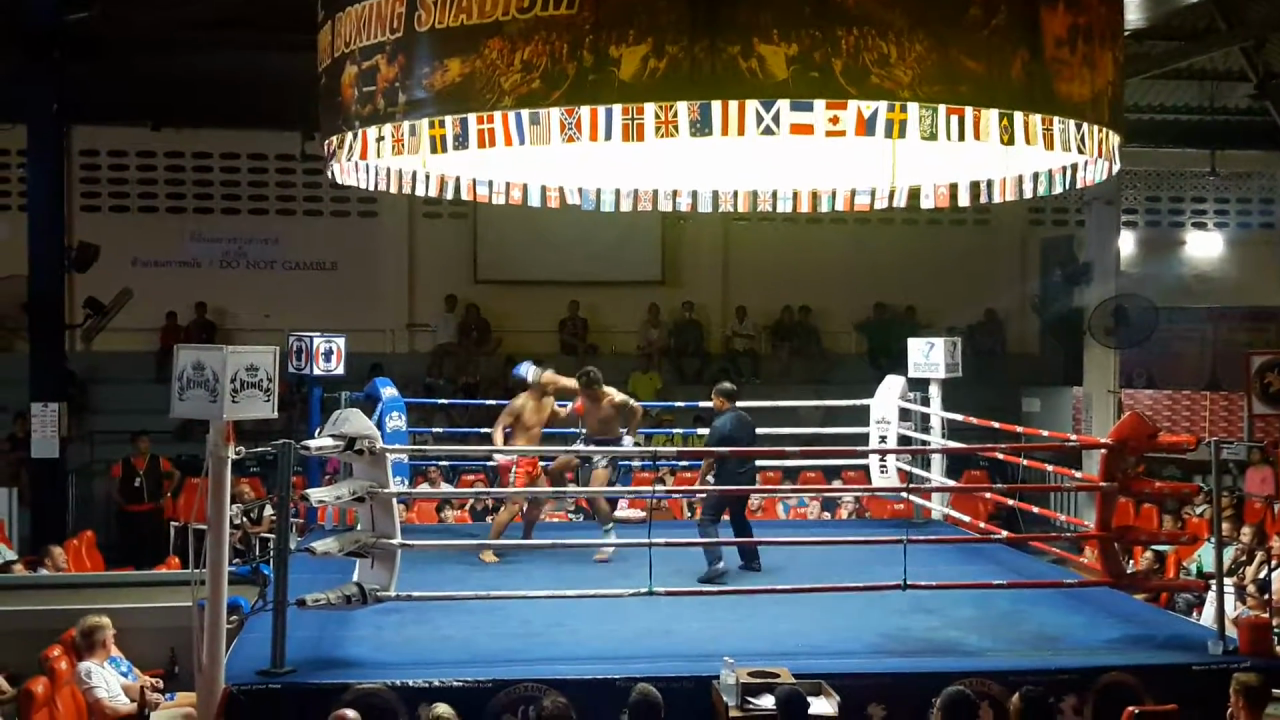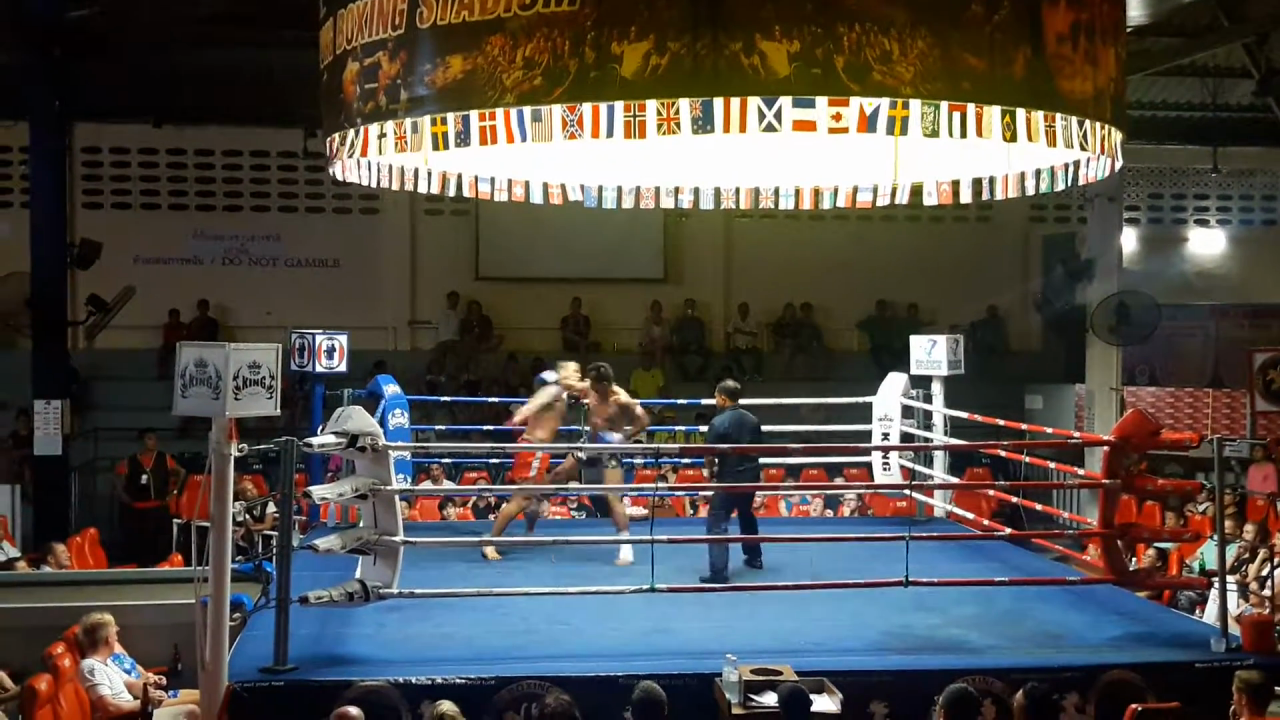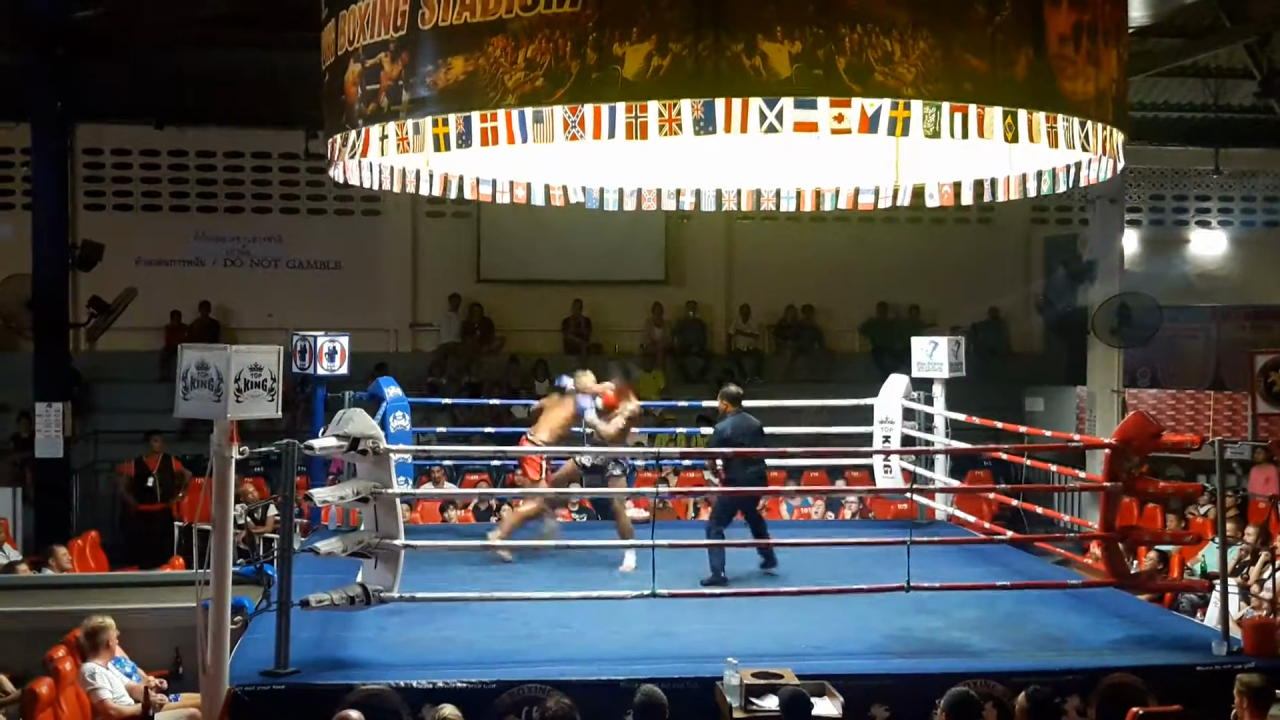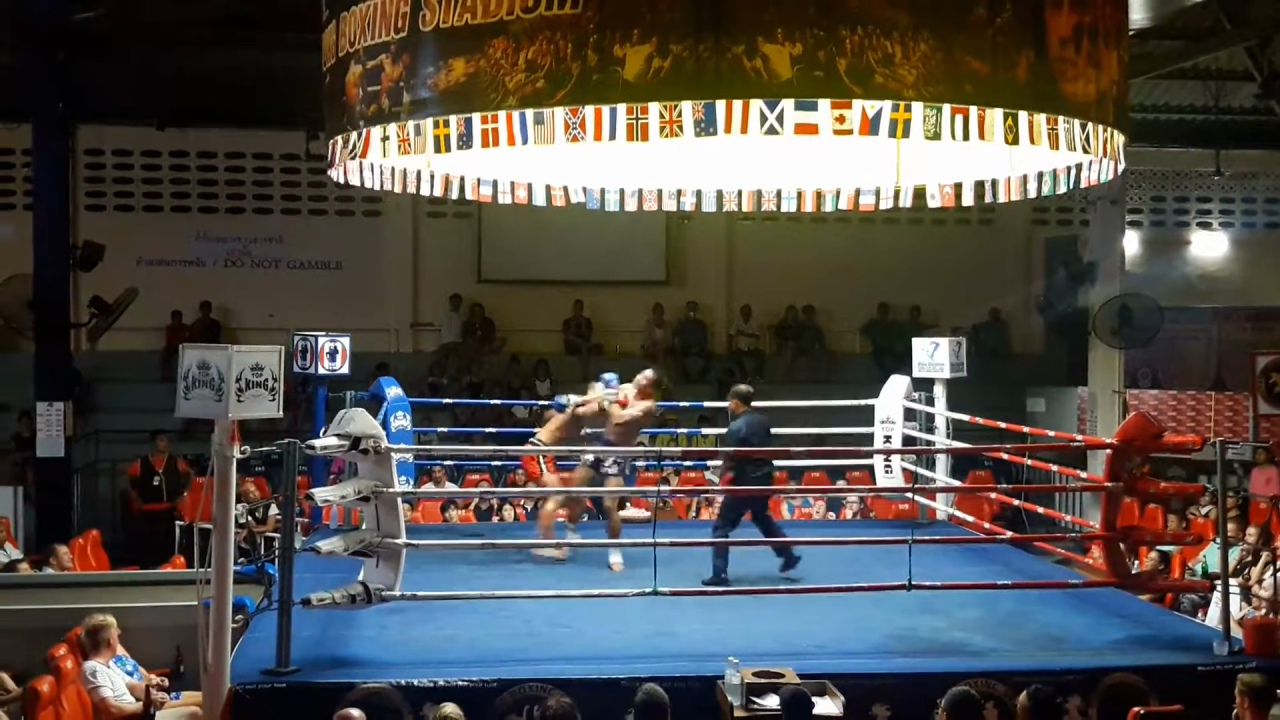
dt=0.1s
person 1, frame 1
left shoulder: (720, 424)
right shoulder: (747, 420)
left elbow: (709, 458)
left wrist: (701, 479)
left hip: (729, 479)
right hip: (747, 476)
left knee: (707, 520)
right knee: (738, 517)
left ankle: (716, 564)
right ankle: (752, 560)
person 1, frame 2
left shoulder: (719, 423)
right shoulder: (752, 419)
left elbow: (709, 454)
right elbow: (759, 446)
left wrist: (712, 472)
left hip: (731, 478)
right hip: (752, 476)
left knee: (716, 522)
right knee: (745, 513)
left ankle: (719, 571)
right ankle: (753, 557)
person 1, frame 3
left shoulder: (722, 428)
right shoulder: (755, 423)
left wrist: (722, 474)
left hip: (737, 483)
right hip: (757, 479)
left knee: (715, 526)
right knee: (752, 515)
left ankle: (718, 574)
right ankle: (768, 558)
person 1, frame 4
left shoulder: (736, 428)
right shoulder: (762, 421)
left elbow: (729, 462)
left wrist: (725, 474)
left hip: (745, 484)
right hip: (764, 481)
left knee: (721, 527)
right knee: (762, 518)
left ankle: (719, 575)
right ankle: (787, 553)
person 2, frame 1
left shoulder: (615, 399)
right shoulder: (581, 388)
left elbow: (638, 411)
right elbow: (557, 381)
left wrist: (630, 436)
right wrist: (535, 374)
left hip: (607, 446)
right hip: (588, 441)
left knee: (595, 495)
right knee: (554, 470)
left ankle: (609, 539)
person 2, frame 2
left shoulder: (623, 401)
right shoulder: (592, 388)
left elbow: (643, 422)
left wrist: (623, 438)
right hip: (592, 442)
left knee: (612, 499)
right knee: (560, 474)
left ankle: (626, 547)
person 2, frame 3
left shoulder: (631, 408)
left elbow: (609, 433)
left wrist: (591, 417)
left hip: (613, 456)
left knee: (617, 508)
right knee: (556, 481)
left ankle: (630, 555)
person 2, frame 4
left shoulder: (648, 406)
right shoulder: (626, 389)
left elbow: (618, 420)
left wrist: (610, 401)
left hip: (618, 455)
right hip: (601, 445)
left knee: (609, 505)
left ankle: (615, 554)
person 3, frame 1
left shoulder: (547, 399)
right shoulder: (520, 403)
left elbow: (561, 415)
right elbow: (498, 428)
left wrist: (567, 411)
right wrist: (500, 452)
left hip: (532, 458)
right hip: (517, 459)
left knee: (540, 498)
right knee: (514, 506)
left ankle: (526, 539)
right ankle: (486, 549)
person 3, frame 2
left shoulder: (556, 391)
right shoulder: (554, 391)
left hip: (536, 450)
right hip: (533, 451)
left knee: (536, 495)
right knee: (520, 500)
left ankle: (529, 534)
right ankle: (489, 543)
person 3, frame 3
left shoulder: (559, 397)
right shoulder: (577, 396)
left elbow: (536, 408)
left hip: (532, 446)
right knee: (539, 501)
right ankle: (498, 535)
person 3, frame 4
left shoulder: (581, 404)
right shoulder: (585, 404)
left hip: (542, 452)
right hip: (538, 453)
left knee: (554, 495)
right knee: (556, 496)
left ankle: (547, 542)
right ankle: (544, 545)
